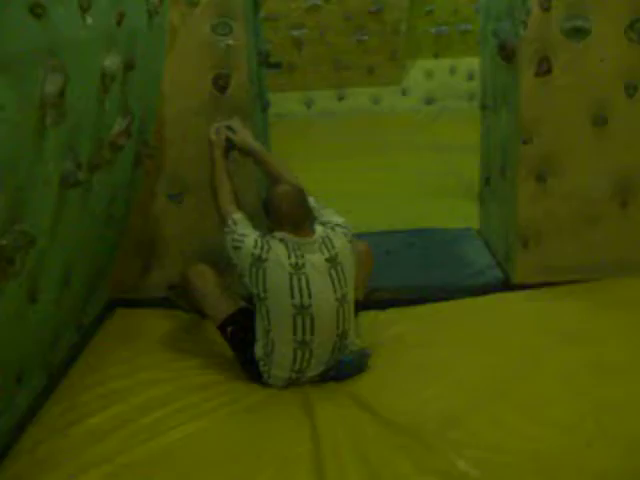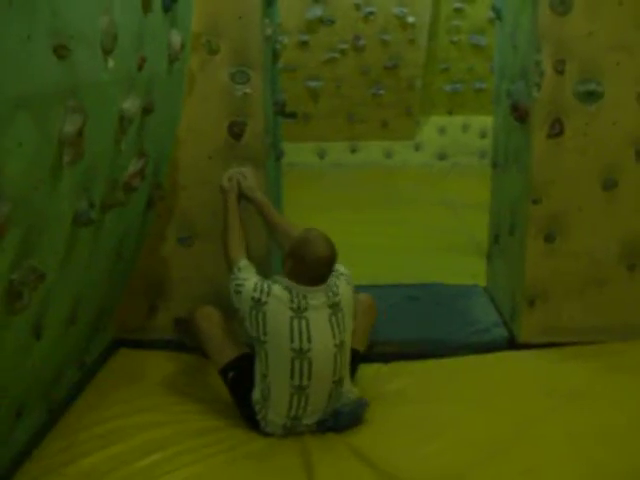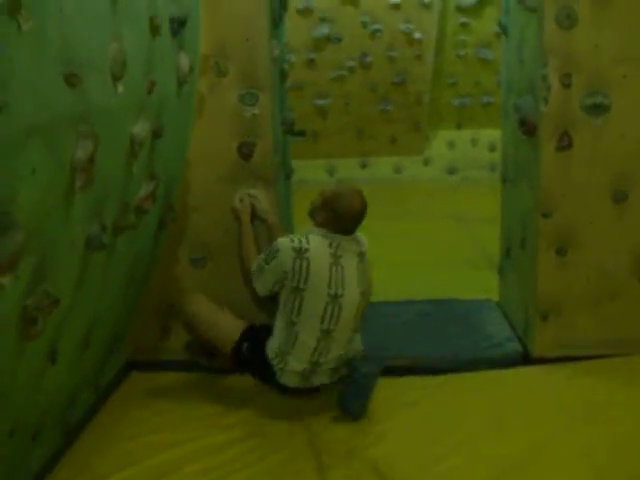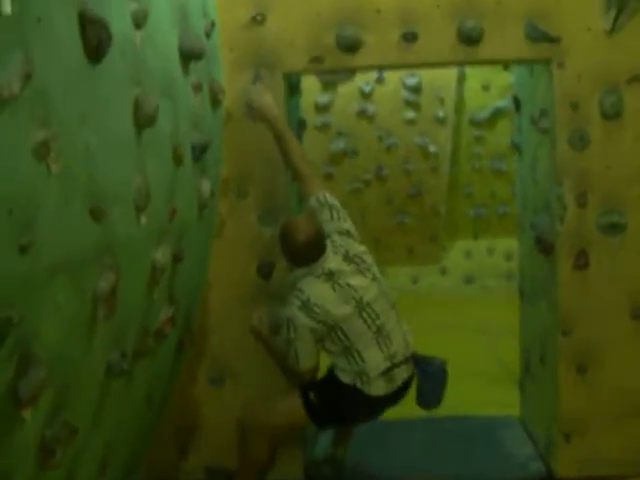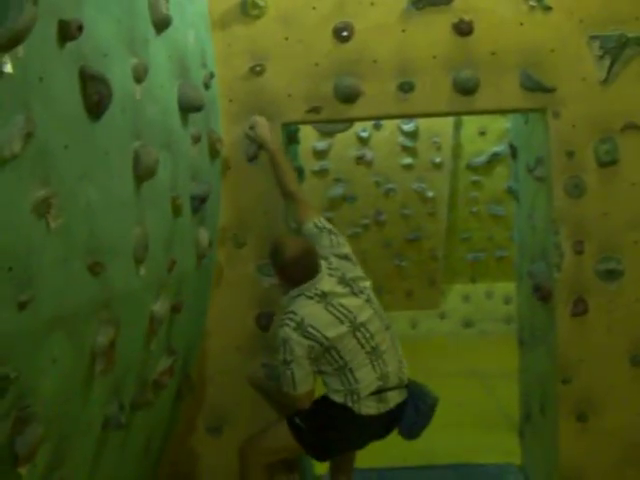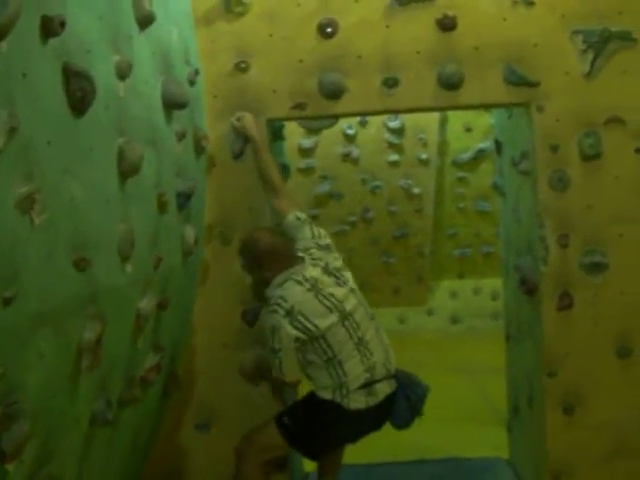
dt=0.7s
person 1, frame 1
left shoulder: (259, 254)
right shoulder: (339, 237)
left elbow: (228, 207)
right elbow: (296, 191)
left wrist: (217, 152)
right wrist: (254, 148)
left hip: (274, 373)
right hip: (337, 361)
left knee: (197, 273)
right knee: (362, 250)
person 1, frame 2
left shoulder: (261, 298)
right shoulder: (342, 287)
left elbow: (237, 255)
right elbow: (298, 242)
left wrist: (231, 199)
right wrist: (257, 197)
left hip: (272, 422)
right hip: (334, 411)
left knee: (205, 315)
right knee: (365, 302)
person 1, frame 3
left shoulder: (294, 249)
right shoulder: (360, 246)
left elbow: (259, 283)
left wrist: (245, 221)
right wrist: (271, 221)
left hip: (285, 374)
right hip: (338, 368)
left knee: (193, 306)
left ankle: (223, 354)
person 1, frame 4
left shoulder: (302, 307)
right shoulder: (345, 240)
left elbow: (303, 375)
right elbow: (308, 179)
left wrist: (266, 336)
right wrist: (275, 120)
left hip: (366, 393)
right hip: (402, 374)
left knee: (253, 422)
person 1, frame 5
left shoulder: (294, 325)
right shoulder: (340, 259)
left elbow: (299, 401)
right elbow: (298, 200)
left wrist: (262, 384)
right wrist: (271, 145)
left hip: (359, 415)
right hip: (395, 402)
person 1, frame 6
left shoulder: (282, 309)
right shoulder: (318, 252)
left elbow: (285, 378)
right elbow: (279, 196)
left wrist: (254, 370)
right wrist: (256, 137)
left hip: (351, 407)
right hip: (384, 392)
left knee: (250, 449)
right knee: (330, 419)
